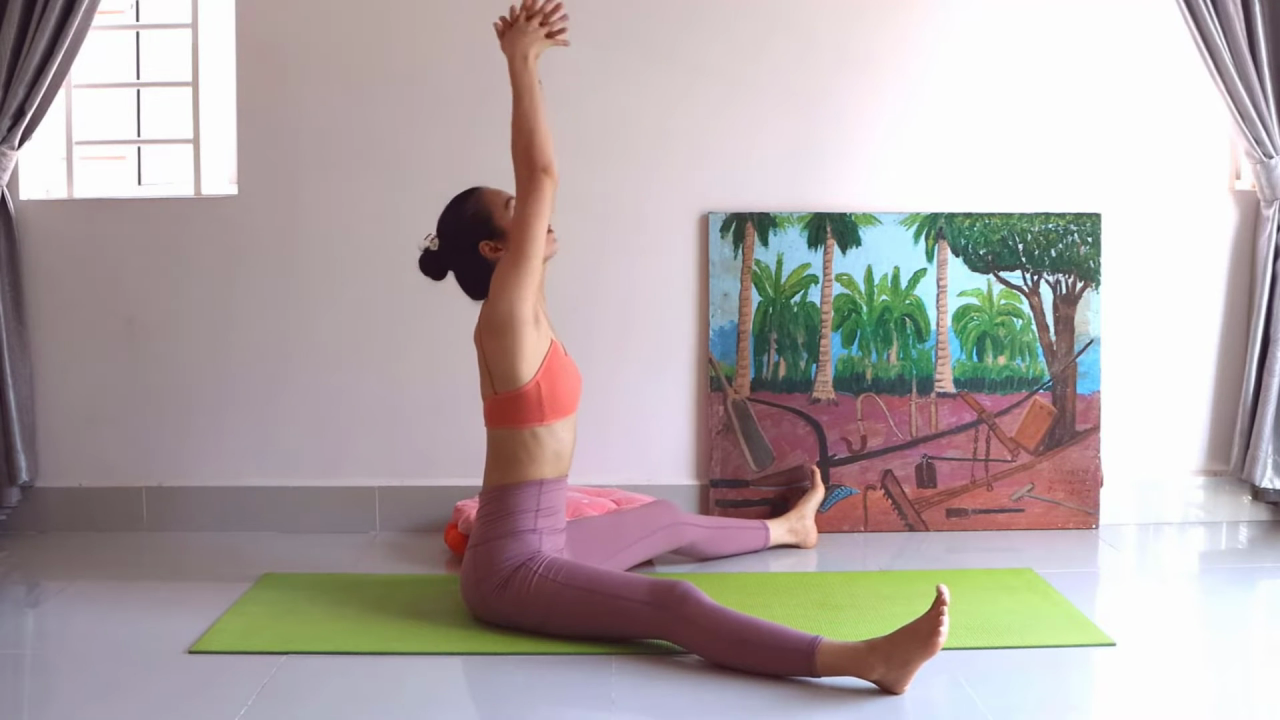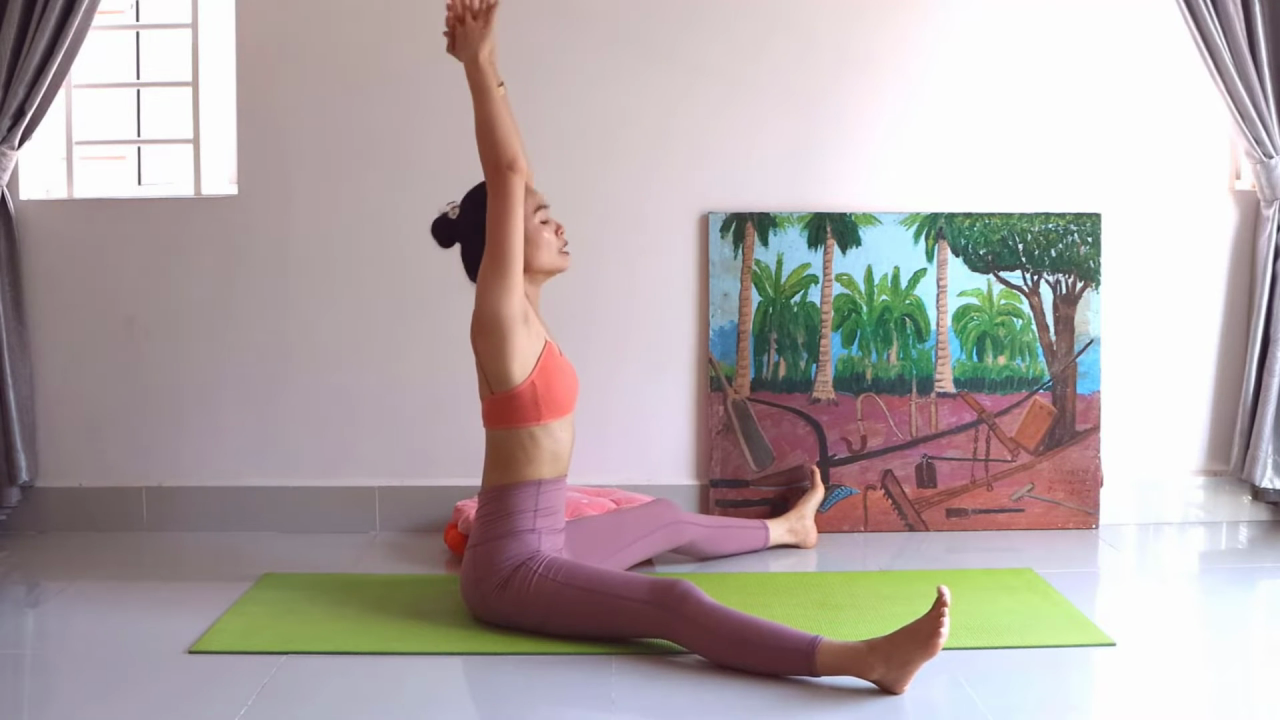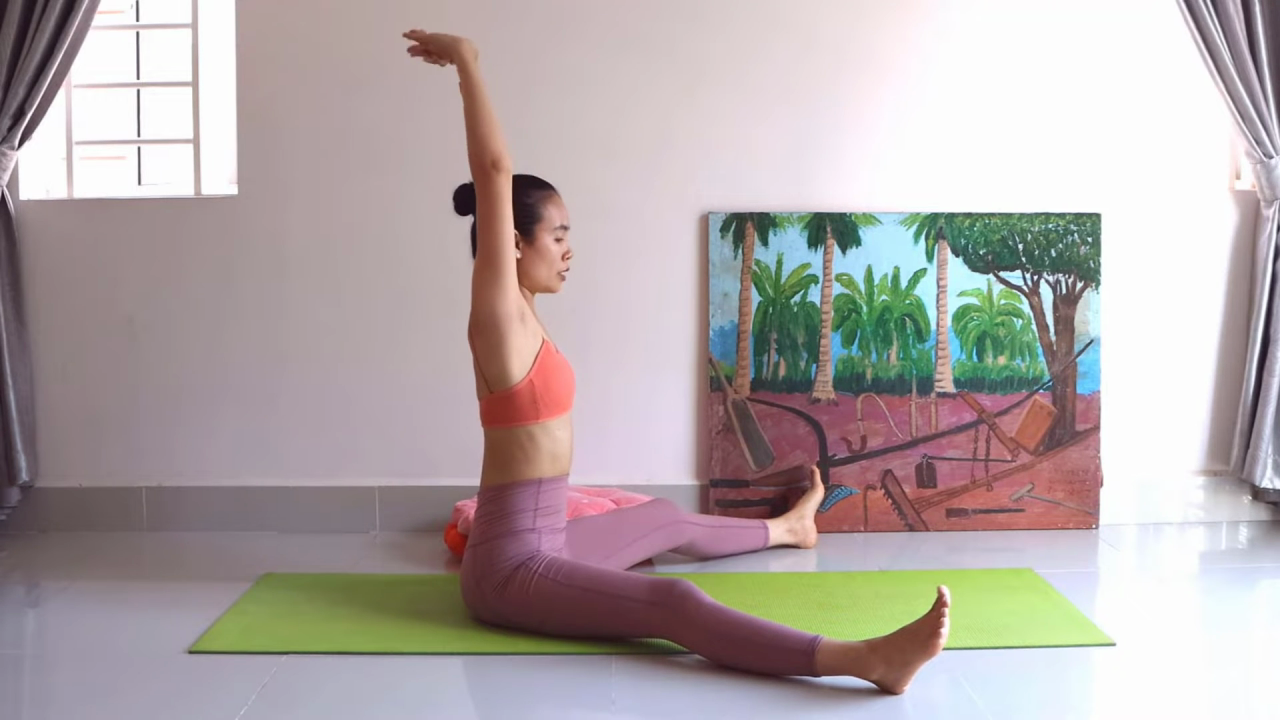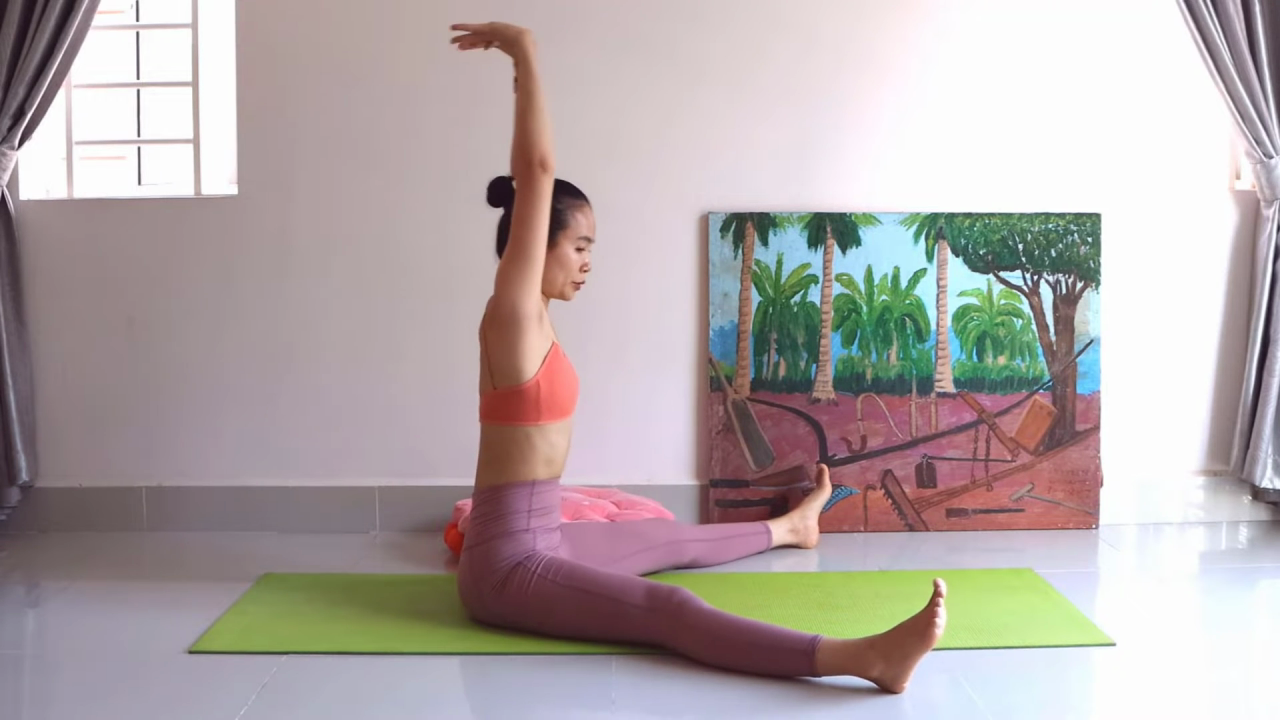
dt=0.5s
person 1, frame 1
left shoulder: (521, 314)
right shoulder: (506, 313)
left elbow: (534, 177)
right elbow: (541, 174)
left wrist: (525, 63)
right wrist: (522, 65)
left hip: (540, 539)
right hip: (511, 566)
left knee: (666, 521)
right knee: (674, 606)
left ankle: (785, 528)
right ankle: (868, 660)
person 1, frame 2
left shoulder: (518, 311)
right shoulder: (499, 313)
left elbow: (510, 171)
right elbow: (508, 173)
left wrist: (483, 64)
right wrist: (478, 64)
left hip: (538, 541)
right hip: (511, 566)
left knee: (665, 520)
right knee: (674, 604)
left ankle: (784, 529)
right ankle: (867, 659)
person 1, frame 3
left shoulder: (517, 312)
right shoulder: (498, 314)
left elbow: (497, 175)
right elbow: (494, 173)
left wrist: (467, 68)
right wrist: (467, 63)
left hip: (540, 539)
right hip: (510, 566)
left knee: (664, 520)
right knee: (675, 604)
left ankle: (783, 529)
right ankle: (867, 658)
person 1, frame 4
left shoulder: (526, 315)
right shoulder: (512, 312)
left elbow: (533, 173)
right elbow: (536, 172)
right wrist: (524, 53)
left hip: (538, 539)
right hip: (507, 563)
left knee: (671, 539)
right knee: (670, 611)
left ankle: (787, 528)
right ankle: (863, 657)
